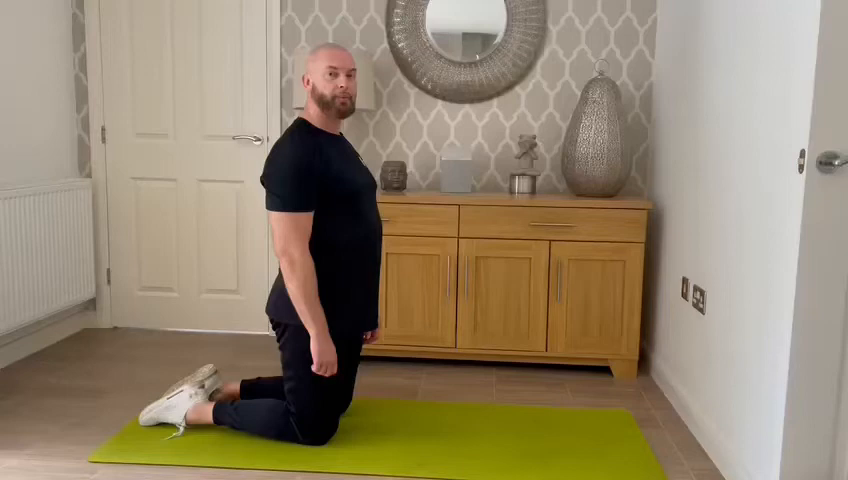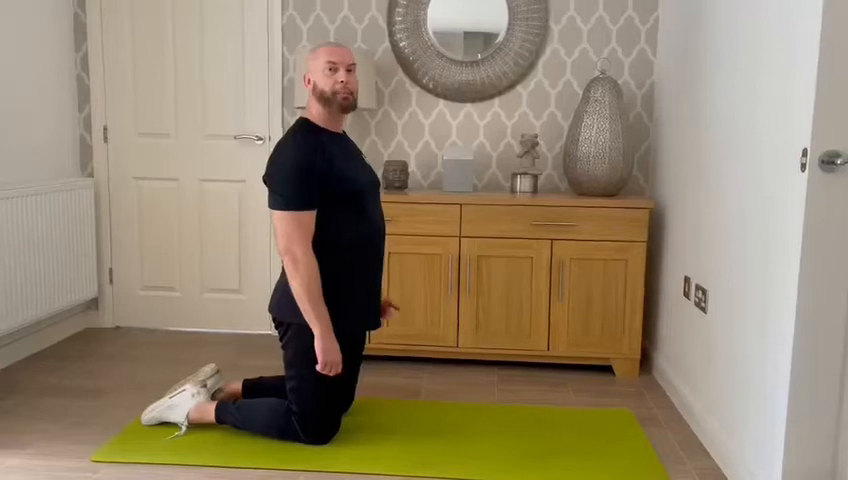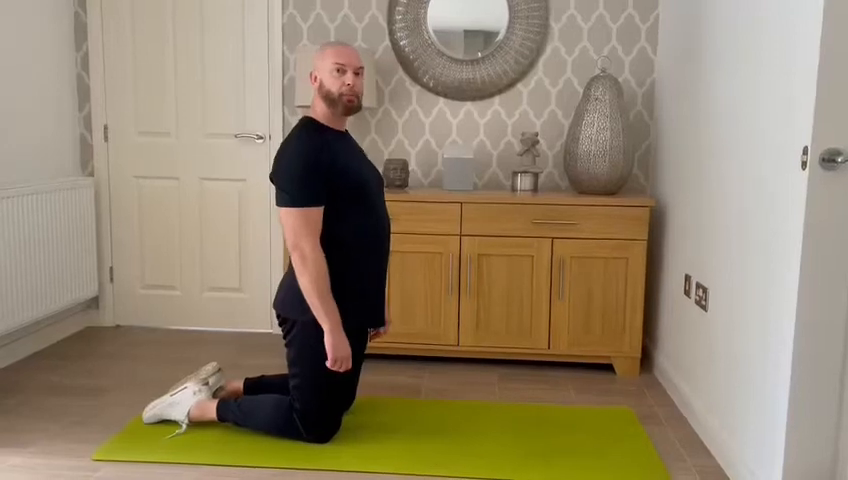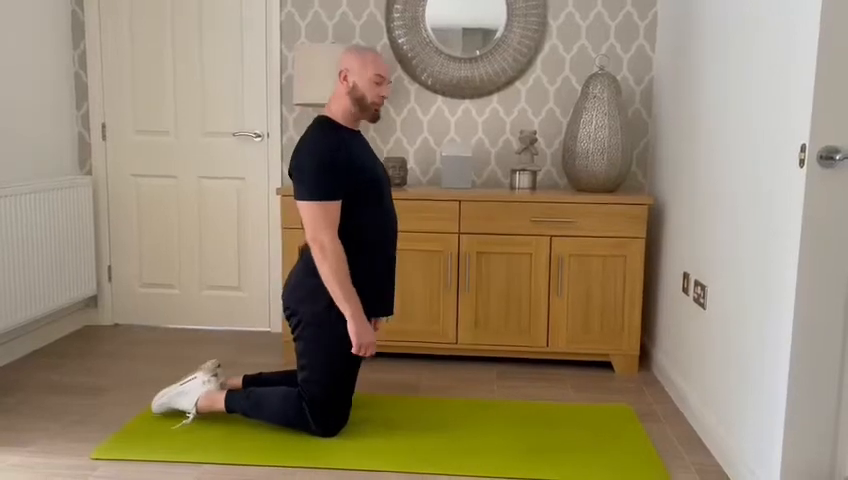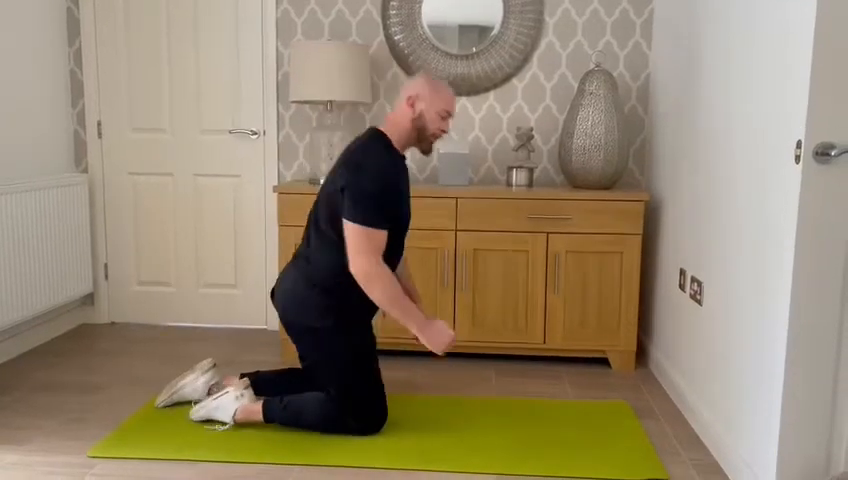
dt=0.4s
person 1, frame 1
left shoulder: (339, 145)
right shoulder: (295, 154)
right elbow: (292, 252)
left wrist: (364, 313)
right wrist: (319, 334)
left hip: (344, 310)
right hip: (312, 314)
left knee: (332, 403)
right knee: (313, 426)
left ankle: (221, 388)
right ankle: (194, 408)
person 1, frame 2
left shoulder: (343, 143)
right shoulder: (297, 152)
right elbow: (295, 251)
left wrist: (370, 295)
right wrist: (323, 332)
left hip: (346, 307)
right hip: (315, 313)
left knee: (334, 402)
right knee: (315, 425)
left ankle: (224, 388)
right ankle: (198, 408)
person 1, frame 3
left shoulder: (344, 142)
right shoulder: (303, 150)
right elbow: (303, 247)
left wrist: (371, 307)
right wrist: (332, 328)
left hip: (350, 305)
right hip: (318, 311)
left knee: (336, 400)
right knee: (316, 423)
left ankle: (224, 386)
right ankle: (198, 405)
person 1, frame 4
left shoulder: (352, 139)
right shoulder: (321, 147)
right elbow: (323, 241)
left wrist: (366, 308)
right wrist: (356, 317)
left hip: (346, 298)
right hip: (326, 302)
left knee: (326, 387)
right knee: (325, 415)
left ankle: (223, 381)
right ankle: (206, 396)
person 1, frame 5
left shoulder: (380, 151)
right shoulder: (376, 167)
left elbow: (383, 250)
right elbow: (364, 265)
left wrist: (414, 301)
right wrist: (423, 327)
left hip: (310, 293)
right hip: (319, 305)
left knee: (325, 380)
right knee: (364, 415)
left ankle: (221, 381)
right ankle: (238, 406)
